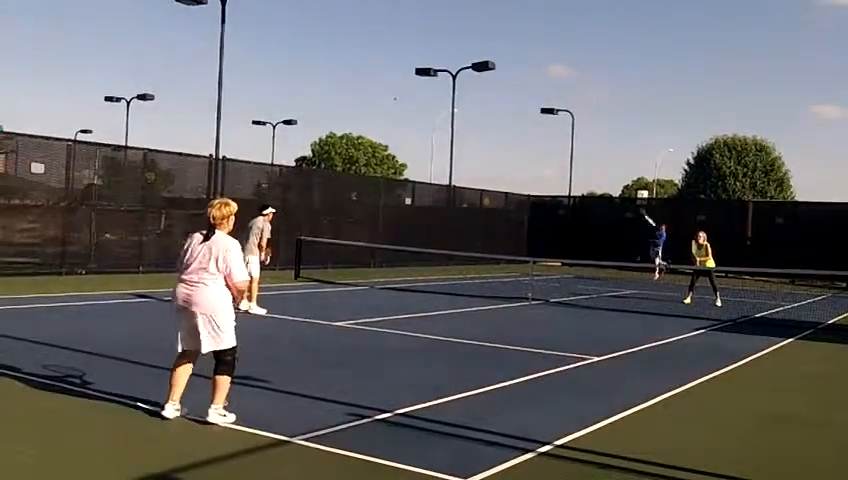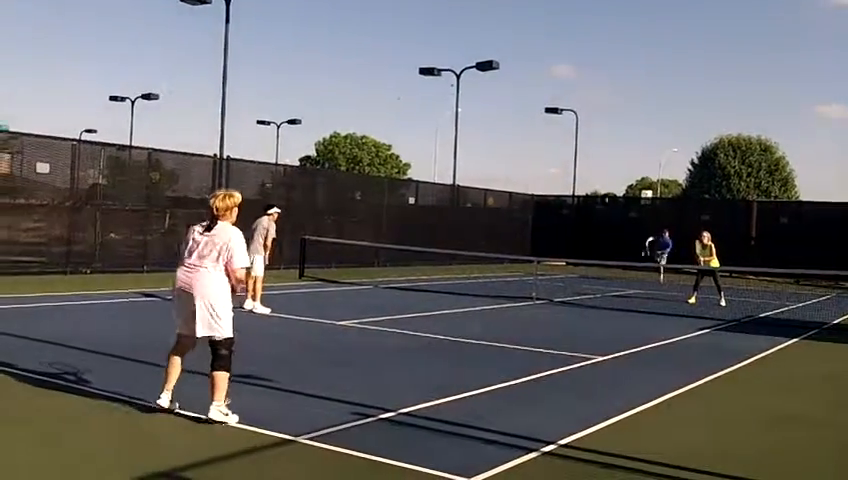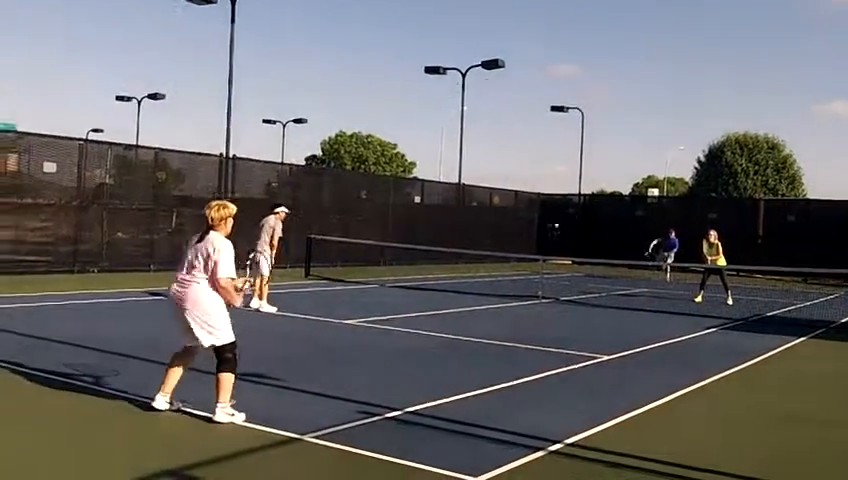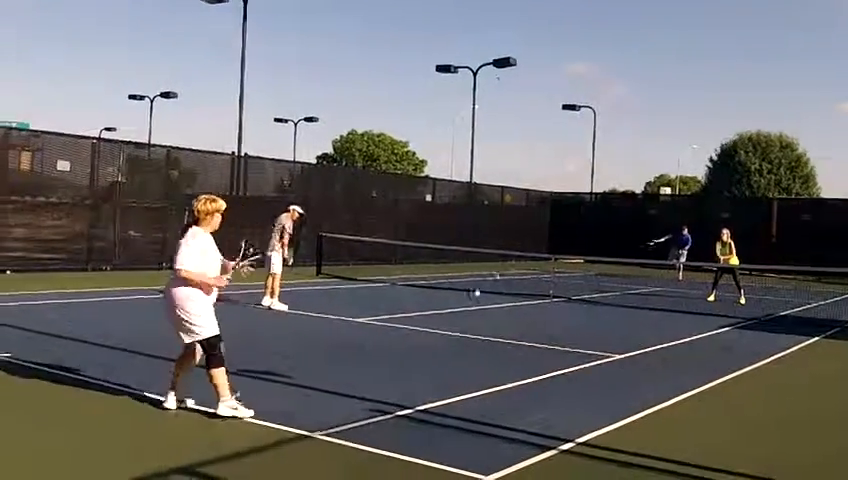
dt=0.2s
person 1, frame 1
left shoulder: (192, 239)
right shoulder: (230, 245)
left elbow: (182, 269)
right elbow: (239, 285)
right wrist: (235, 295)
left hip: (185, 299)
right hip: (212, 304)
left knee: (188, 352)
right knee: (226, 356)
left ankle: (172, 405)
right ankle: (217, 410)
person 1, frame 2
left shoulder: (195, 230)
right shoulder: (233, 234)
left elbow: (185, 258)
right elbow: (238, 274)
right wrist: (236, 286)
left hip: (185, 286)
right hip: (211, 292)
left knee: (183, 341)
right knee: (222, 349)
left ankle: (166, 394)
right ankle: (218, 407)
person 1, frame 3
left shoulder: (197, 240)
right shoulder: (222, 245)
right elbow: (223, 282)
left wrist: (234, 284)
right wrist: (234, 299)
left hip: (182, 297)
right hip: (204, 302)
left knee: (189, 349)
right knee: (227, 353)
left ankle: (163, 397)
right ankle: (223, 408)
person 1, frame 4
left shoulder: (203, 237)
right shoulder: (193, 239)
left elbow: (217, 263)
right elbow: (182, 271)
left wrist: (231, 266)
right wrist: (210, 281)
left hip: (189, 299)
right hip: (190, 299)
left knee: (194, 348)
right knee: (213, 347)
left ankle: (172, 396)
right ankle: (226, 402)
